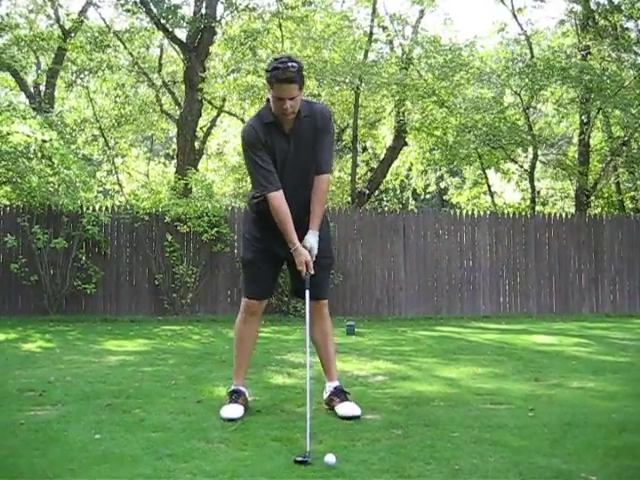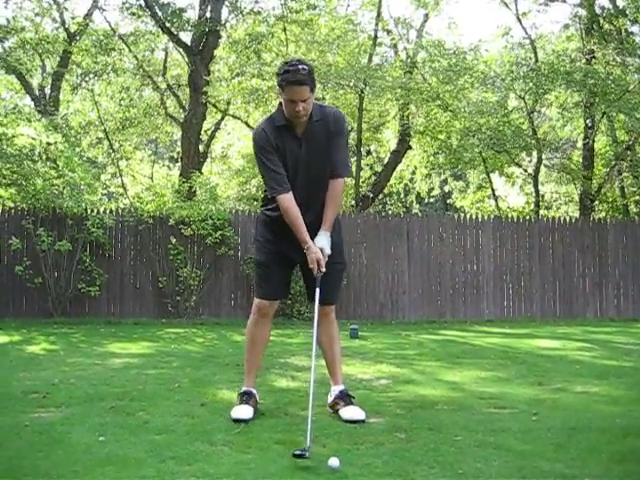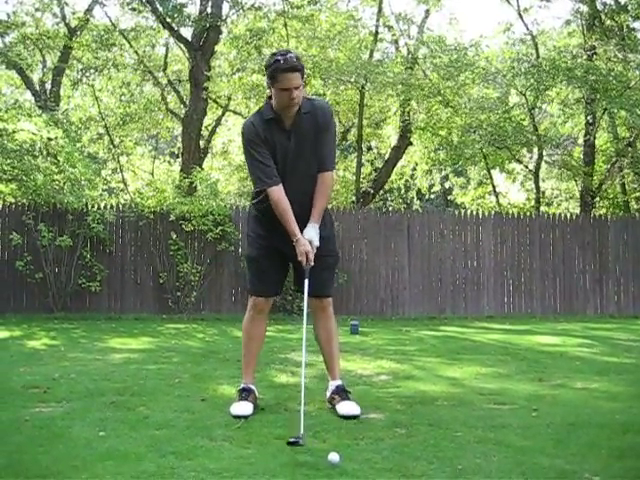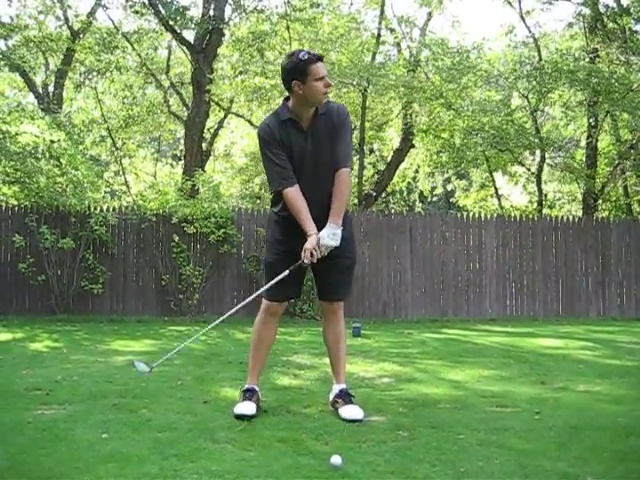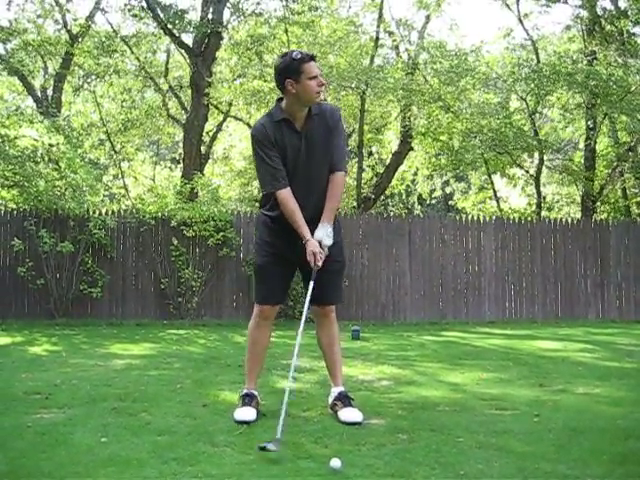
dt=0.4s
person 1, frame 1
left shoulder: (320, 117)
right shoulder: (254, 131)
left elbow: (322, 177)
right elbow: (272, 192)
left wrist: (313, 233)
right wrist: (294, 246)
left hip: (312, 225)
right hip: (265, 227)
left knee: (319, 305)
right knee: (251, 306)
left ankle: (333, 387)
right ankle: (238, 389)
person 1, frame 2
left shoulder: (333, 121)
right shoulder: (265, 134)
left elbow: (338, 179)
right elbow: (282, 194)
left wrist: (323, 235)
right wrist: (307, 245)
left hip: (323, 228)
right hip: (276, 229)
left knee: (326, 309)
right knee: (263, 307)
left ankle: (338, 391)
right ankle: (248, 391)
person 1, frame 3
left shoulder: (321, 113)
right shoulder: (254, 128)
left elbow: (326, 173)
right elbow: (272, 187)
left wrist: (312, 228)
right wrist: (296, 238)
left hip: (315, 223)
right hip: (269, 226)
left knee: (322, 304)
right knee: (258, 304)
left ankle: (336, 386)
right ankle: (247, 387)
person 1, frame 4
left shoulder: (337, 115)
right shoulder: (271, 129)
left elbow: (343, 171)
right elbow: (288, 187)
left wrist: (333, 227)
right wrist: (310, 234)
left hip: (333, 228)
right hip: (287, 228)
left knee: (333, 307)
right knee: (272, 306)
left ankle: (340, 389)
right ankle: (251, 388)
person 1, frame 5
left shoulder: (330, 117)
right shoulder: (264, 130)
left elbow: (337, 173)
right elbow: (280, 190)
left wrist: (324, 230)
right wrist: (306, 239)
left hip: (323, 229)
right hip: (277, 232)
left knee: (326, 311)
right knee: (264, 311)
left ankle: (338, 392)
right ankle: (250, 393)
